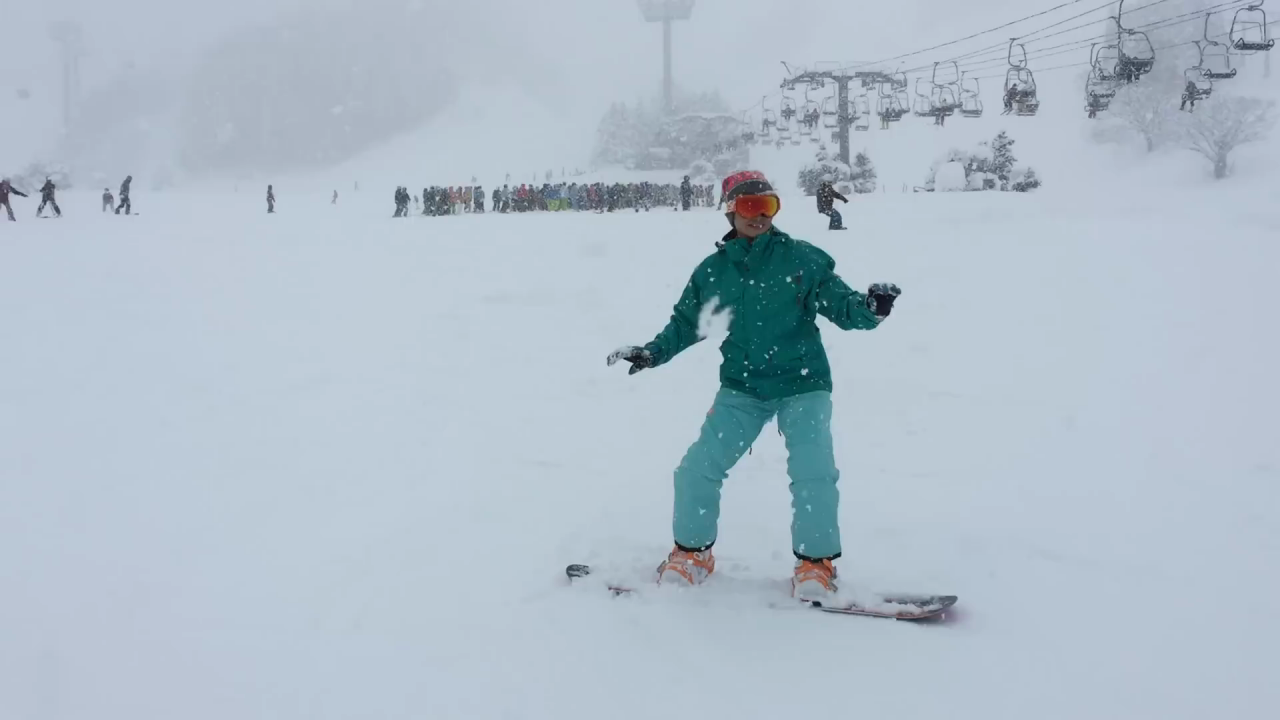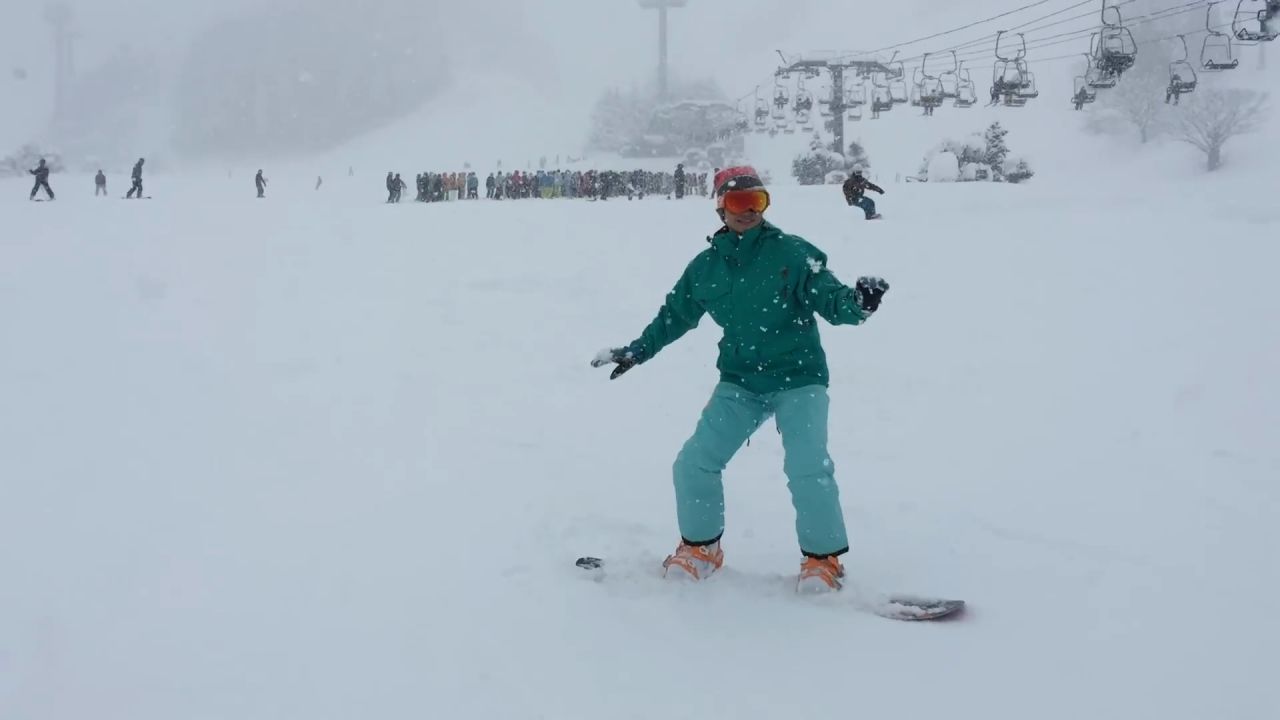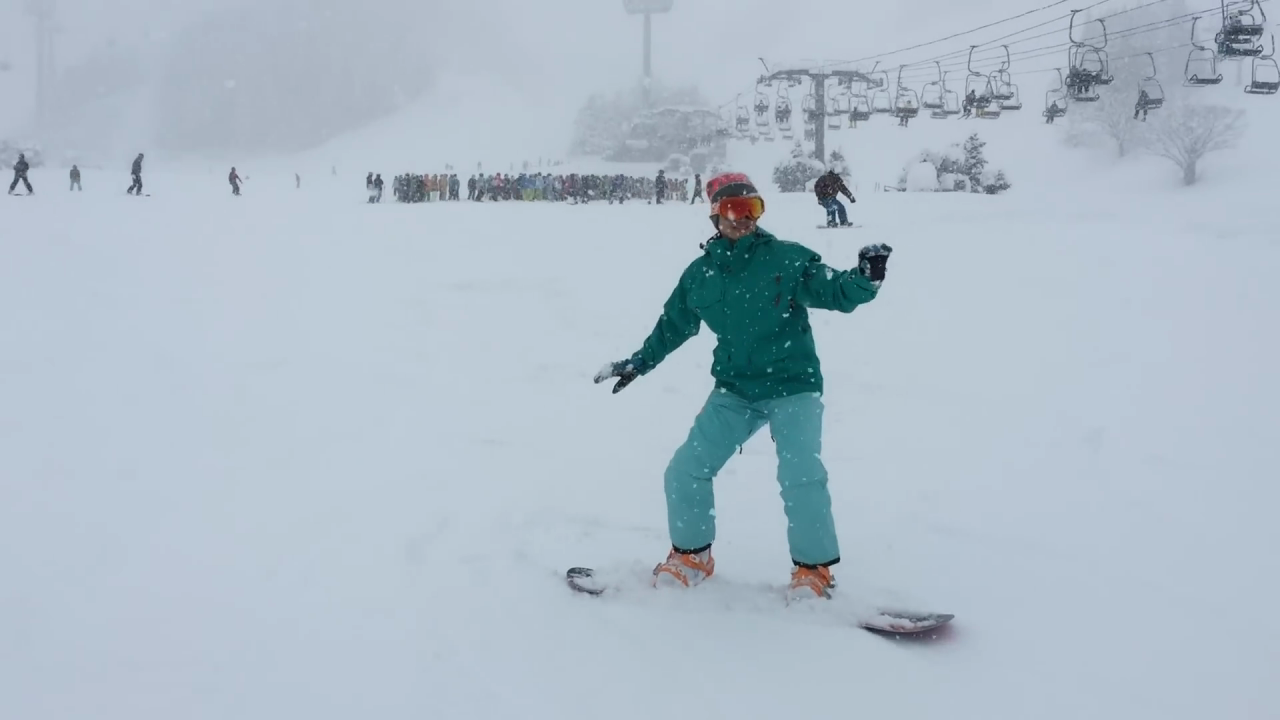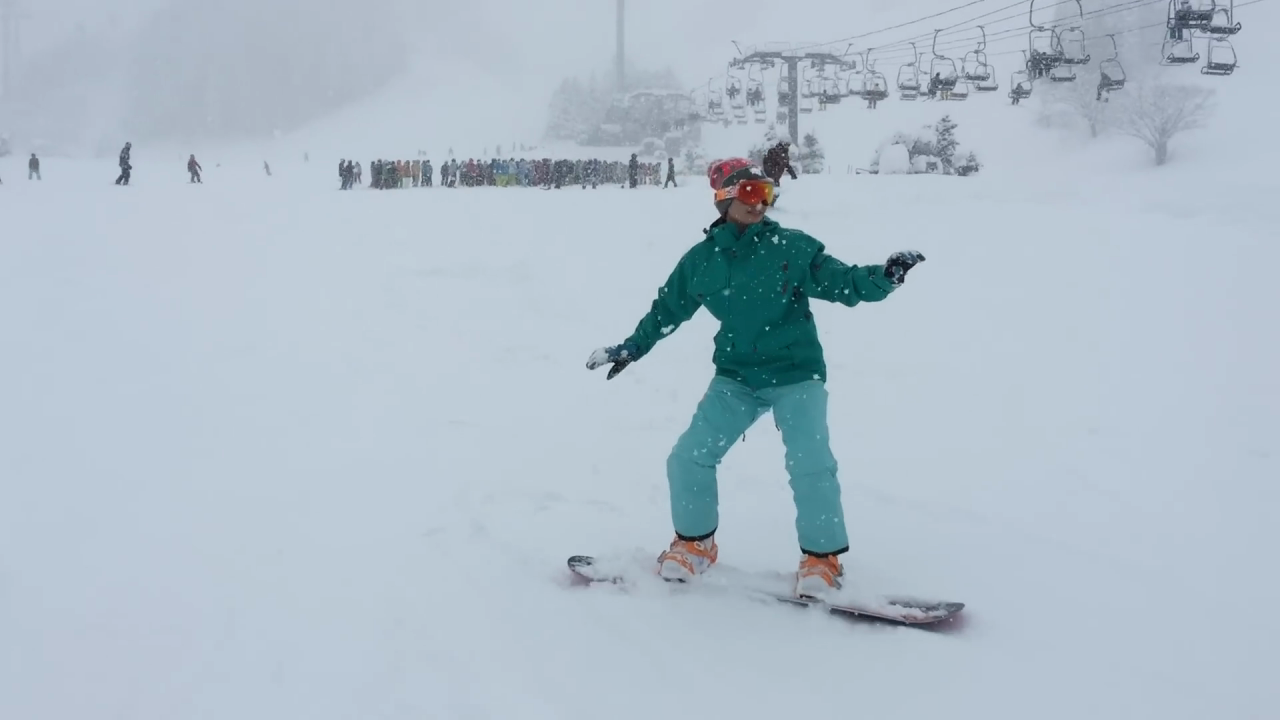
dt=0.5s
person 1, frame 1
left shoulder: (803, 259)
right shoulder: (712, 270)
left elbow: (840, 306)
right elbow: (687, 323)
left wrist: (871, 307)
right wrist: (653, 351)
left hip: (802, 384)
right hip: (741, 386)
left knee: (813, 472)
right knee: (696, 470)
left ankle: (815, 563)
right ankle: (692, 553)
person 1, frame 2
left shoulder: (794, 253)
right shoulder: (705, 266)
left elbow: (829, 300)
right elbow: (676, 314)
left wrist: (858, 302)
right wrist: (637, 351)
left hip: (798, 378)
right hip: (739, 382)
left knee: (808, 467)
right knee: (694, 463)
left ankle: (822, 559)
right ankle: (700, 547)
person 1, frame 3
left shoulder: (788, 259)
right shoulder: (700, 273)
left elbow: (835, 291)
right elbow: (673, 325)
left wrist: (866, 277)
right wrist: (639, 362)
left hip: (793, 386)
right hip: (733, 390)
left knee: (801, 475)
right knee: (685, 470)
left ankle: (812, 570)
right ankle: (692, 555)
person 1, frame 4
left shoulder: (793, 247)
right shoulder: (700, 259)
left elbow: (842, 283)
right elbow: (668, 308)
left wrist: (883, 277)
right wrist: (631, 348)
left hip: (796, 373)
right hip: (735, 377)
left knee: (810, 465)
right knee: (689, 457)
left ankle: (821, 558)
right ankle: (694, 544)
